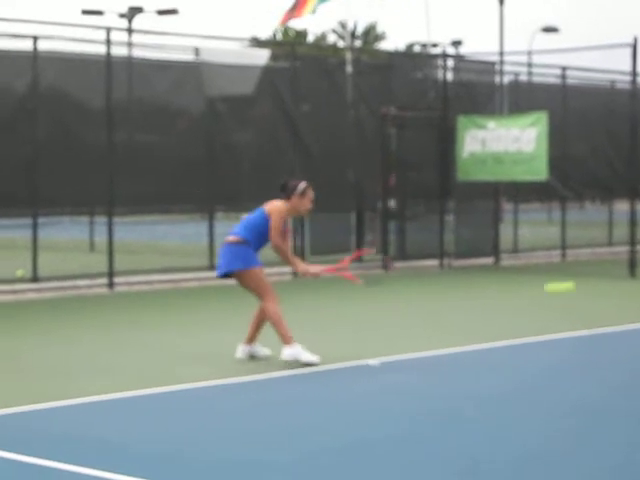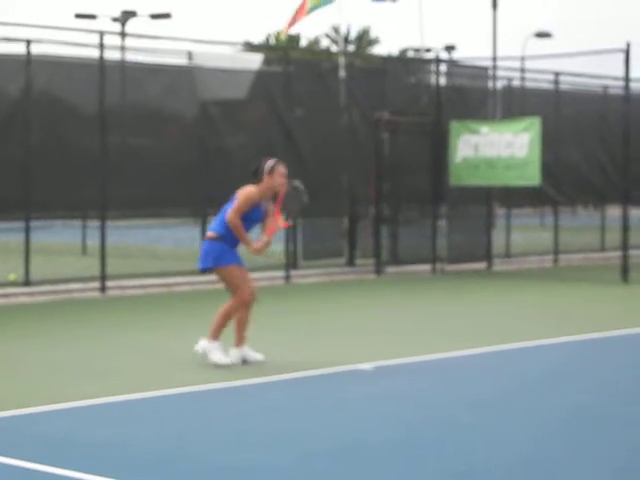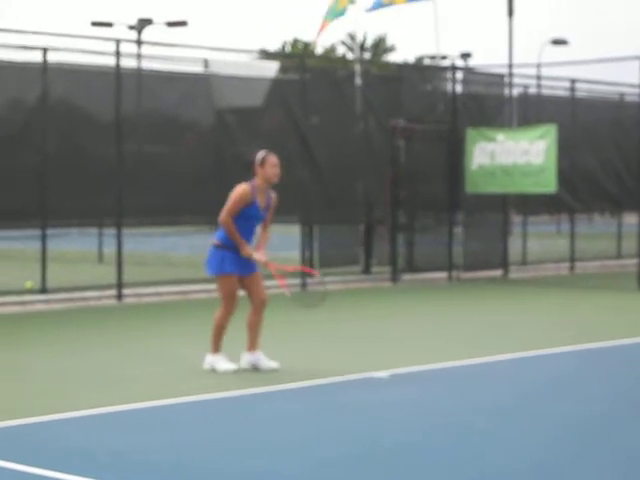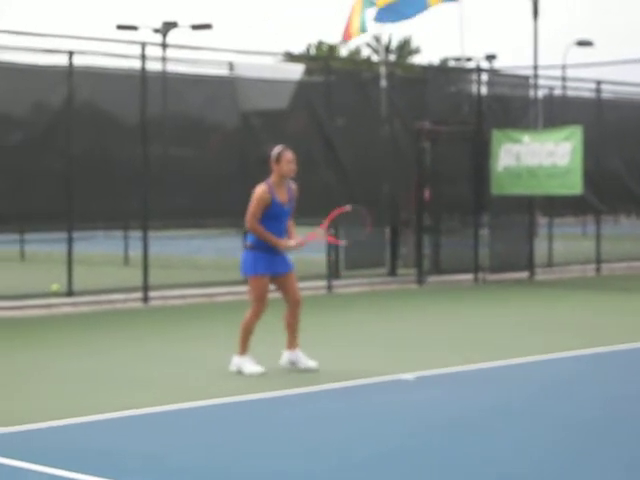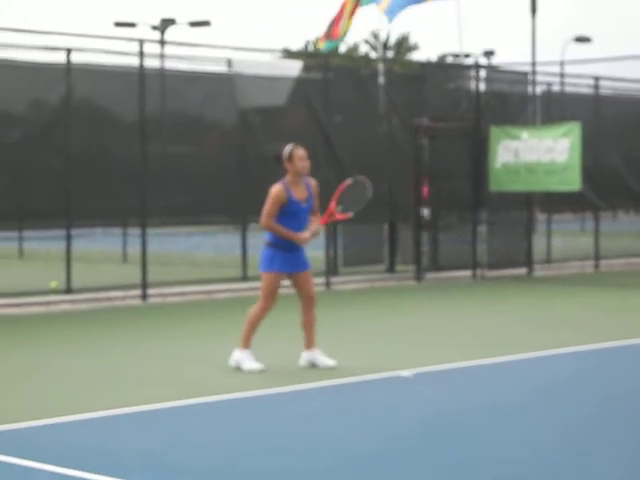
dt=0.3s
person 1, frame 1
left shoulder: (284, 220)
right shoulder: (279, 207)
left elbow: (286, 253)
right elbow: (276, 242)
left wrist: (304, 267)
right wrist: (297, 266)
left hip: (237, 253)
right hip: (238, 249)
left knee: (268, 299)
right knee: (270, 298)
left ankle: (248, 345)
right ankle: (291, 347)
person 1, frame 2
left shoulder: (267, 205)
right shoulder: (251, 192)
left elbow: (266, 236)
right elbow: (231, 217)
left wrist: (263, 242)
right wrist: (249, 244)
left hip: (226, 248)
right hip: (218, 245)
left knee: (249, 296)
right knee: (241, 297)
left ankle: (240, 348)
right ankle: (210, 342)
person 1, frame 3
left shoulder: (272, 197)
right shoulder: (244, 190)
right elbow: (224, 218)
left wrist: (260, 251)
right wrist: (242, 246)
left hip: (245, 255)
right hip: (225, 252)
left knee: (260, 301)
right knee: (229, 305)
left ankle: (252, 355)
right ankle: (214, 355)
person 1, frame 4
left shoulder: (292, 188)
right shoulder: (263, 191)
right elbow: (251, 224)
left wrist: (293, 237)
right wrist: (277, 242)
left hip: (279, 255)
right hip: (258, 254)
left knee: (295, 301)
right knee: (258, 306)
left ankle: (292, 352)
right ankle: (241, 358)
person 1, frame 5
left shoulder: (311, 185)
right shoulder: (279, 190)
right elbow: (266, 222)
left wrist: (313, 227)
right wrist: (295, 236)
left hip: (297, 253)
right hip: (276, 252)
left knee: (309, 299)
right knee: (266, 303)
left ankle: (310, 351)
right ankle: (242, 353)
